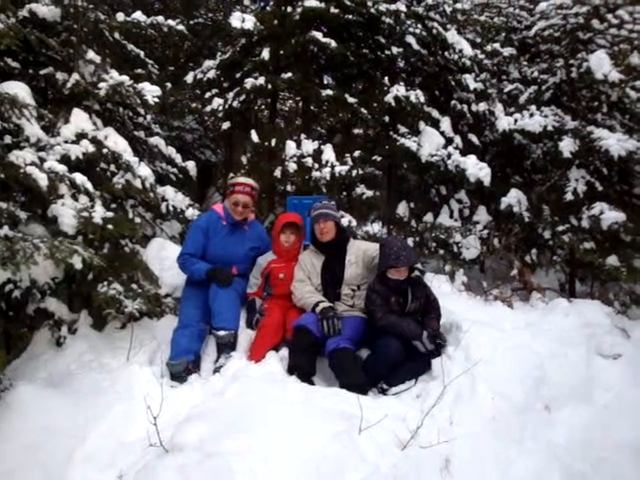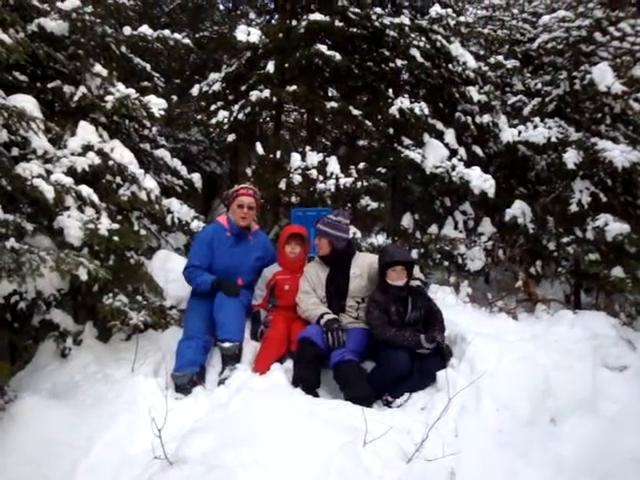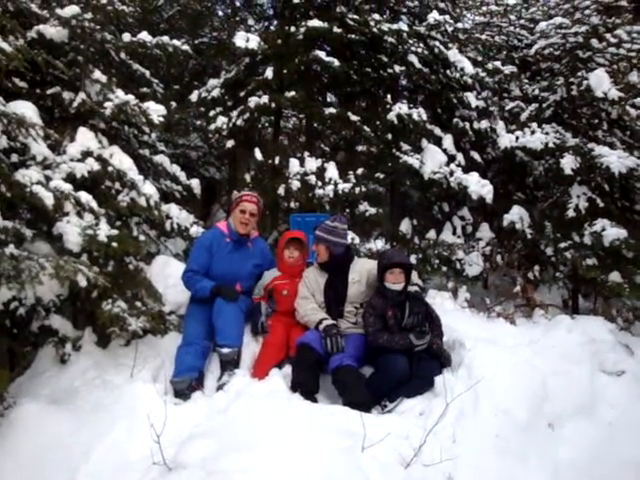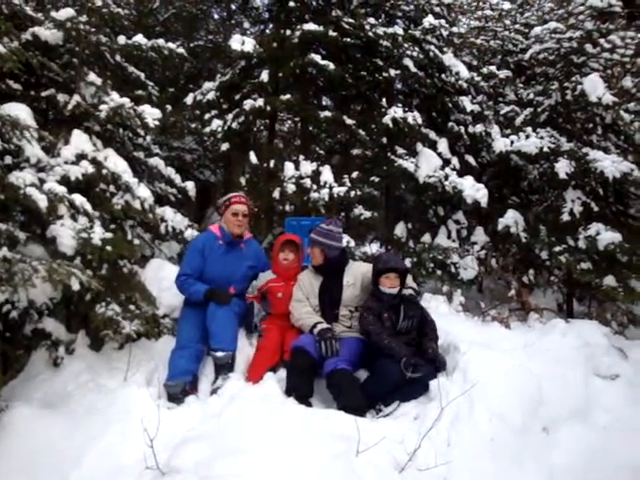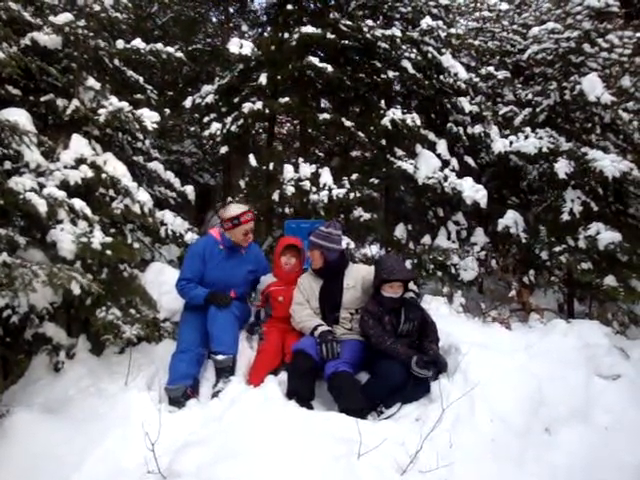
dt=1s
person 1, frame 1
left shoulder: (257, 231)
right shoulder: (206, 221)
right elbow: (186, 259)
right wrist: (211, 271)
left hip: (235, 285)
right hip: (201, 282)
left knee: (222, 288)
right knee: (191, 320)
left ankle: (225, 343)
right ankle: (182, 366)
person 1, frame 2
left shoulder: (261, 241)
right shoulder: (210, 233)
right elbow: (191, 272)
right wrist: (217, 283)
left hip: (239, 297)
right hip: (207, 295)
left knee: (227, 299)
right knee: (196, 333)
left ankle: (230, 357)
right ankle: (186, 378)
person 1, frame 3
left shoulder: (260, 247)
right shoulder: (210, 238)
right elbow: (190, 276)
right wrist: (216, 289)
left hip: (238, 302)
right hip: (205, 300)
left knee: (226, 306)
right knee: (195, 338)
left ankle: (229, 363)
right ankle: (185, 383)
person 1, frame 4
left shoulder: (253, 248)
right shoulder: (203, 242)
right elbow: (183, 280)
right wrist: (208, 292)
left hip: (234, 306)
right hip: (200, 303)
left knee: (220, 309)
right knee: (188, 342)
left ankle: (223, 367)
right ankle: (179, 387)
person 1, frame 5
left shoulder: (254, 252)
right shoulder: (203, 246)
right elbow: (184, 284)
right wrist: (209, 296)
left hip: (234, 309)
right hip: (200, 307)
left knee: (221, 311)
right knee: (189, 346)
left ankle: (224, 370)
right ankle: (179, 391)
person 2, frame 1
left shoulder: (360, 249)
right shoulder: (306, 257)
right elbow: (300, 289)
right wrist: (322, 307)
left hip: (353, 314)
right hip: (322, 317)
left knee: (337, 345)
right knee: (305, 324)
left ankle: (355, 392)
right ankle: (298, 380)
person 2, frame 2
left shoulder: (365, 263)
right shoulder: (312, 268)
right elbow: (305, 300)
right wrist: (327, 320)
left hip: (358, 327)
right hip: (332, 327)
left knee: (342, 357)
right knee: (310, 337)
left ankle: (360, 404)
right ankle: (304, 392)
person 2, frame 3
left shoulder: (364, 268)
right shoulder: (311, 274)
right elbow: (304, 306)
right wrist: (325, 325)
left hip: (356, 333)
right hip: (325, 334)
left knee: (341, 363)
right knee: (309, 342)
left ankle: (359, 408)
right ankle: (302, 398)
person 2, frame 4
left shoulder: (359, 271)
right shoulder: (305, 278)
right elbow: (299, 309)
right wrist: (320, 329)
left hip: (351, 336)
right hip: (320, 337)
left knee: (336, 367)
right knee: (302, 347)
left ankle: (353, 412)
right ankle: (296, 401)
person 2, frame 5
left shoulder: (360, 273)
right shoulder: (305, 280)
right elbow: (300, 312)
right wrist: (321, 331)
left hip: (352, 338)
right hip: (320, 339)
left knee: (336, 369)
right knee: (303, 350)
left ankle: (355, 415)
right ankle: (297, 404)
person 3, frame 1
left shoulder: (417, 282)
right shoulder: (376, 289)
left elbow: (432, 307)
right elbow: (384, 320)
left wrist: (430, 331)
right wrist: (416, 333)
left hip: (414, 335)
right hip: (387, 336)
left knee: (433, 347)
right knee: (393, 350)
left ankle: (389, 381)
person 3, frame 2
left shoulder: (418, 292)
right shoulder: (377, 299)
left elbow: (435, 318)
right elbow: (381, 332)
left wrist: (434, 338)
right wrist: (416, 340)
left hip: (419, 345)
right hip: (391, 347)
left knee: (435, 361)
right knee: (400, 362)
left ankle: (394, 393)
person 3, frame 3
left shoulder: (416, 298)
right shoulder: (375, 304)
left elbow: (434, 323)
right elbow: (375, 338)
left wrist: (435, 345)
right wrist: (409, 339)
left hip: (416, 352)
right hip: (388, 353)
left knee: (432, 368)
right knee: (399, 367)
left ankle: (391, 398)
person 3, frame 4
left shoulder: (411, 302)
right shoulder: (370, 307)
left elbow: (428, 328)
right elbow: (381, 338)
left wrist: (432, 351)
right wrist: (403, 358)
left hip: (412, 354)
right hip: (384, 356)
left knee: (428, 371)
right knee: (394, 372)
left ankle: (386, 402)
person 3, frame 5
left shoulder: (412, 304)
right shoulder: (371, 310)
left elbow: (429, 330)
right elbow: (383, 341)
left wrist: (432, 352)
right wrist: (410, 358)
left hip: (413, 356)
right hip: (384, 358)
left knee: (430, 371)
right knee: (395, 374)
left ankle: (388, 403)
person 4, frame 1
right shoulder: (266, 260)
right elbow: (254, 288)
right wrist: (253, 310)
left hip: (296, 304)
right hip: (273, 302)
left knee: (295, 321)
right knee: (273, 320)
right ankle: (256, 360)
person 4, frame 2
right shoulder: (271, 272)
right elbow: (260, 298)
right wrist: (257, 320)
left hip: (301, 315)
right hip: (279, 313)
left knee: (299, 334)
right knee: (277, 334)
right ankle: (260, 371)
person 4, frame 3
right shoulder: (271, 276)
right elbow: (259, 296)
right wrist: (260, 315)
right hip: (279, 318)
left knee: (298, 340)
right knee: (276, 340)
right ankle: (259, 376)
person 4, frame 4
right shoulder: (267, 278)
right elbow: (253, 296)
right hip: (273, 321)
left knee: (293, 344)
right knee: (270, 344)
right ankle: (253, 380)
person 4, frame 5
right shoulder: (268, 281)
right elbow: (258, 303)
right wrist: (256, 321)
right hip: (274, 324)
left knee: (294, 347)
right knee: (270, 347)
right ankle: (254, 383)
